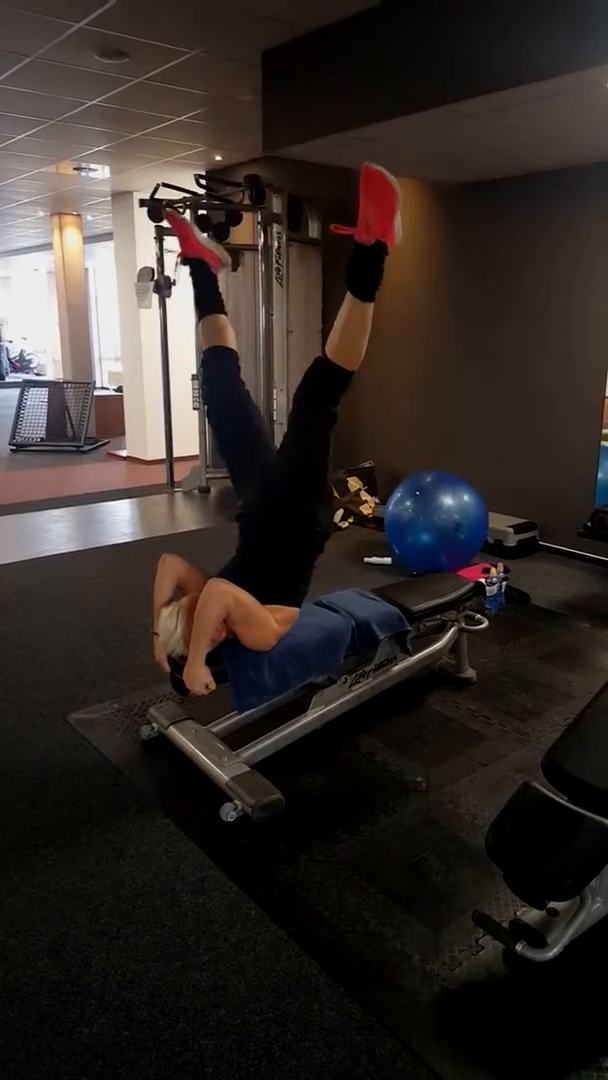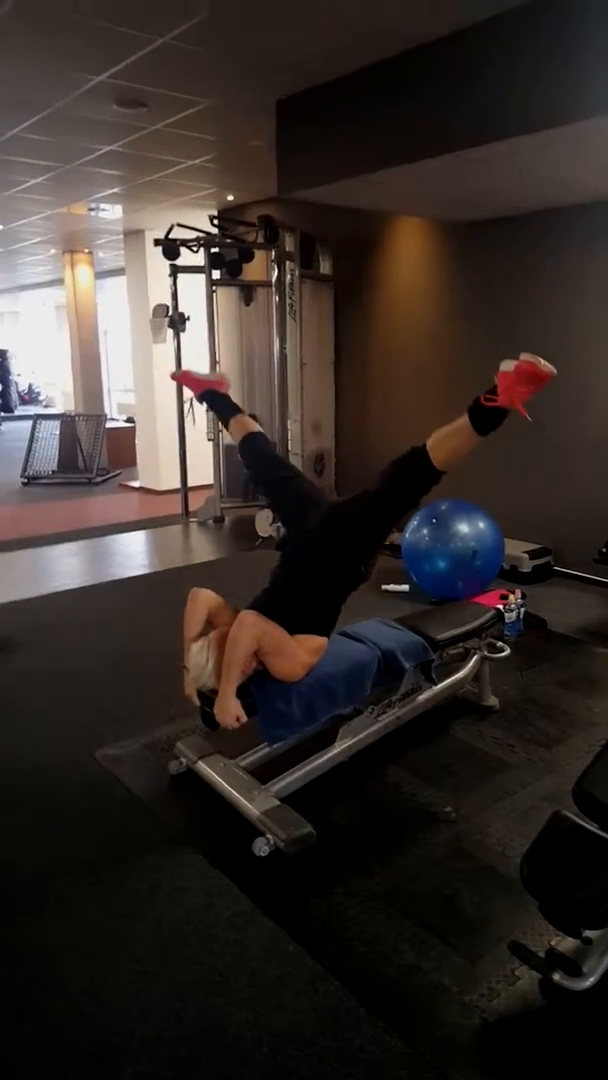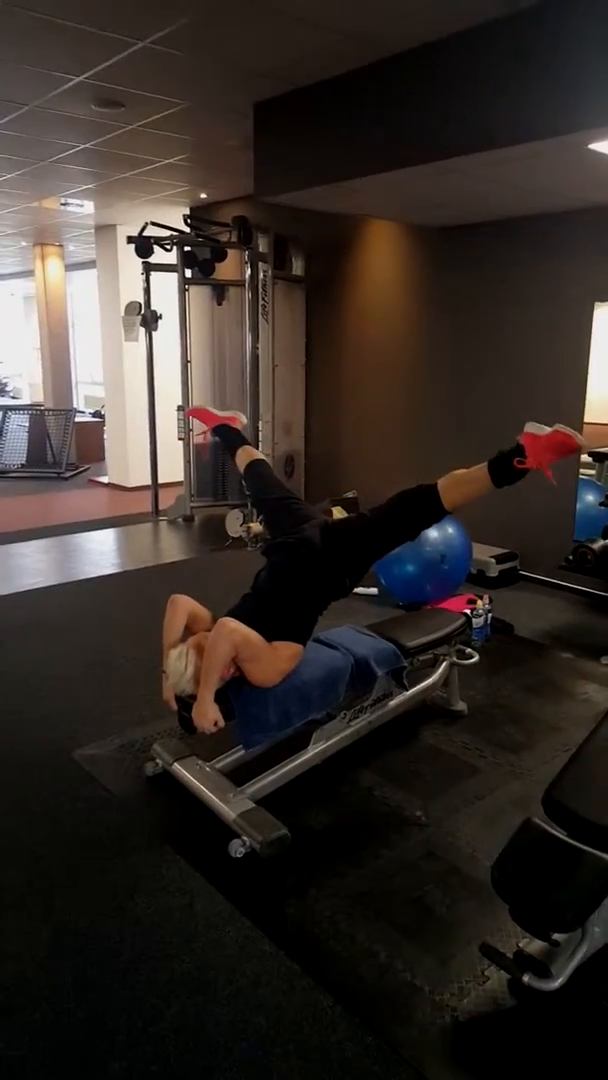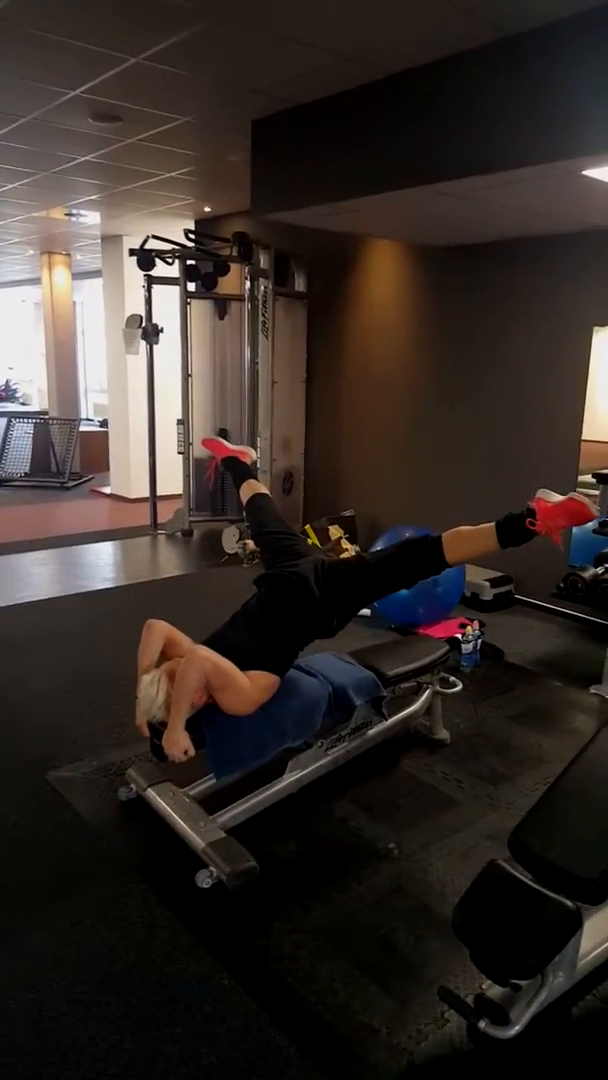
dt=1s
person 1, frame 1
left shoulder: (260, 634)
right elbow: (169, 562)
right wrist: (161, 631)
left hip: (292, 518)
right hip: (267, 510)
right knee: (222, 393)
person 1, frame 2
left shoulder: (288, 665)
right shoulder: (236, 642)
left wrist: (227, 698)
left hip: (337, 550)
right hip: (309, 536)
left knee: (409, 480)
right knee: (264, 464)
left ankle: (499, 399)
right ankle: (213, 395)
person 1, frame 3
left shoulder: (265, 670)
right shoulder: (215, 648)
left wrist: (204, 701)
right wrist: (169, 673)
left hip: (326, 562)
right hip: (295, 547)
left knee: (416, 510)
right knee: (263, 486)
left ankle: (524, 457)
right ankle: (226, 428)
person 1, frame 4
left shoulder: (239, 697)
right shoulder: (192, 674)
right elbow: (155, 627)
left wrist: (175, 730)
right wrist: (143, 703)
left hip: (317, 599)
right hip: (285, 581)
left knee: (417, 558)
right knee: (263, 517)
left ankle: (535, 520)
right ankle: (236, 461)
